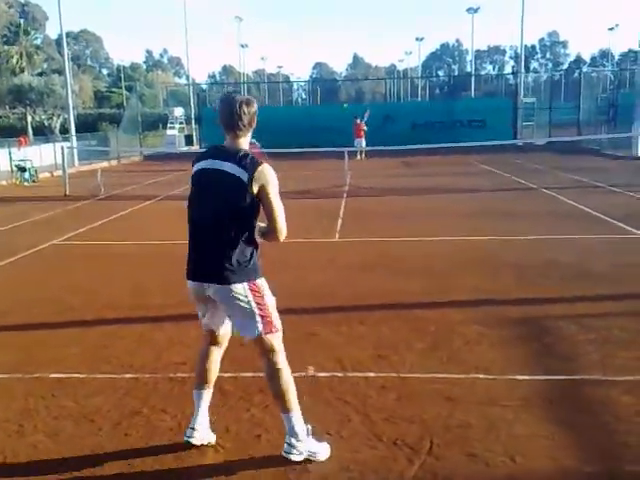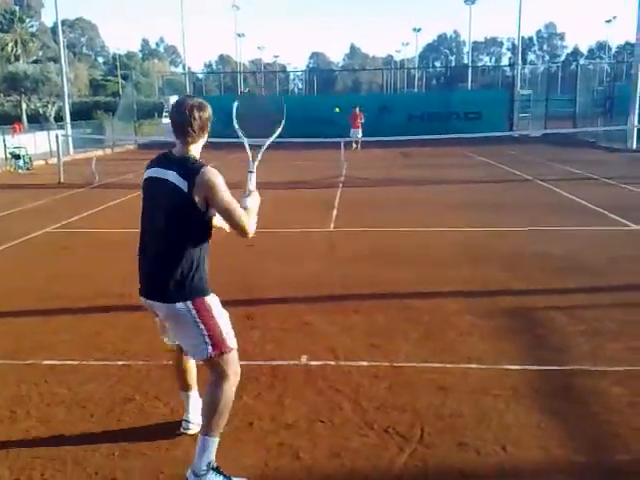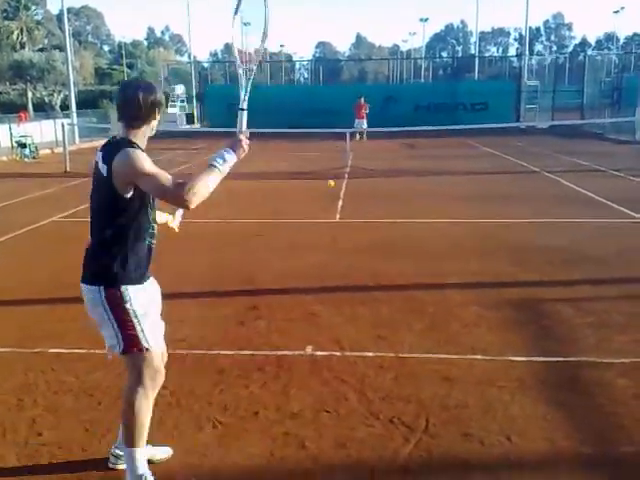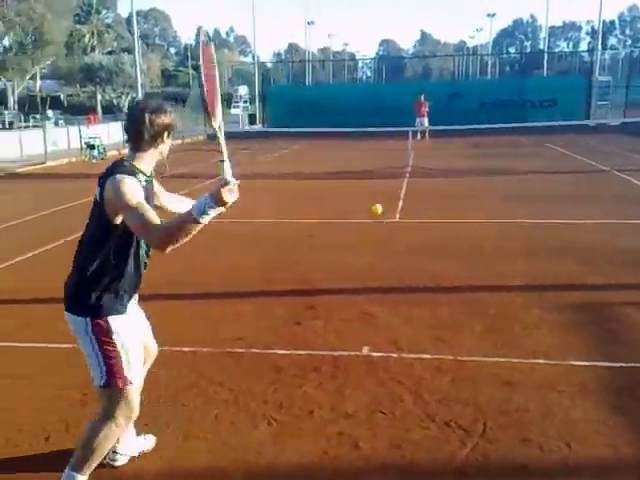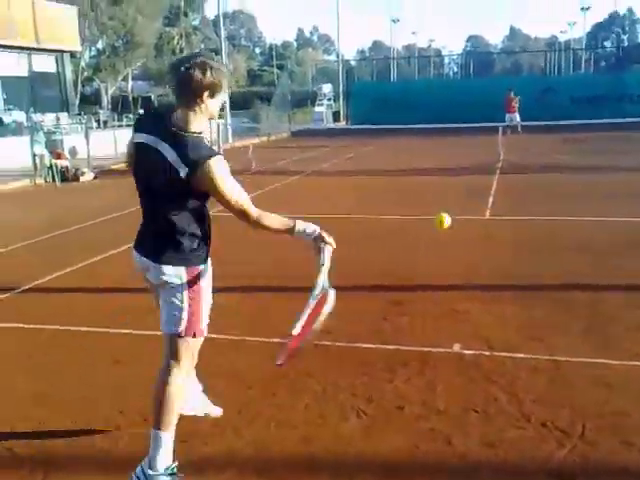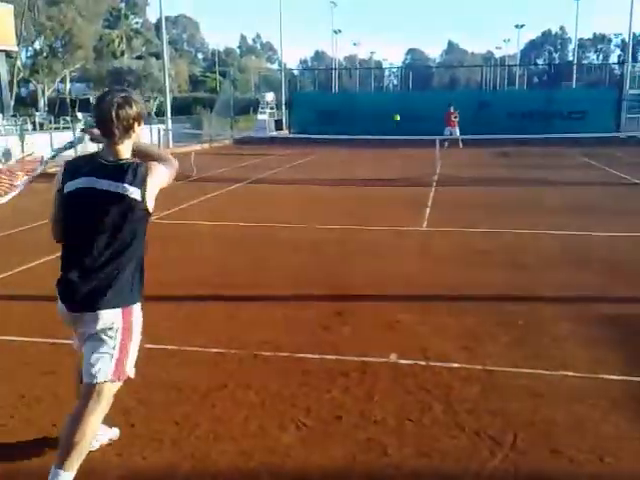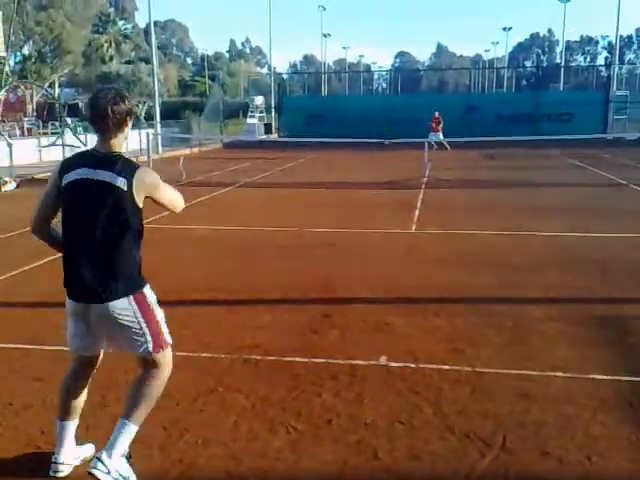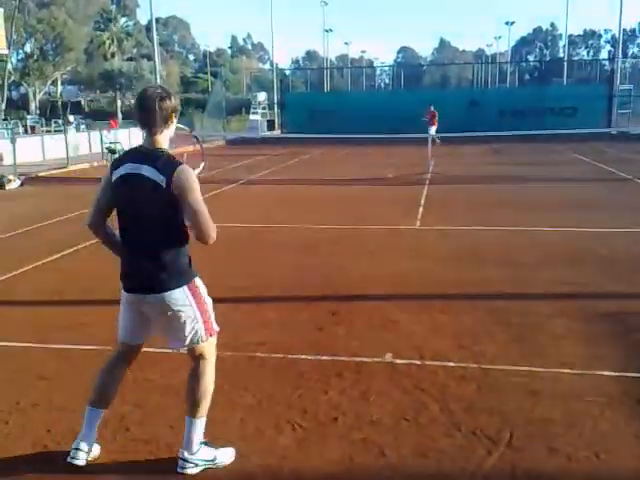
dt=0.3s
person 1, frame 1
left shoulder: (199, 162)
right shoulder: (260, 171)
right elbow: (279, 234)
left hip: (200, 275)
right hip: (238, 277)
left knee: (214, 340)
right knee: (274, 353)
left ankle: (198, 426)
right ankle: (297, 439)
person 1, frame 2
left shoulder: (156, 167)
right shoulder: (204, 175)
right elbow: (246, 229)
left wrist: (211, 218)
right wrist: (252, 204)
left hip: (155, 286)
right hip: (183, 293)
left knee: (190, 346)
right knee: (226, 370)
left ankle: (191, 415)
person 1, frame 3
left shoulder: (116, 151)
right shoulder: (129, 158)
right elbow: (185, 197)
left wrist: (158, 216)
right wrist: (228, 155)
left hip: (131, 278)
right hip: (113, 285)
left knee: (153, 361)
right knee: (148, 374)
person 1, frame 4
left shoulder: (140, 177)
right shoulder: (122, 184)
left elbow: (175, 208)
right elbow: (158, 238)
left wrist: (209, 198)
right wrist: (211, 205)
left hip: (114, 298)
right hip: (96, 309)
left knee: (146, 355)
right knee: (124, 403)
left ankle: (120, 444)
person 1, frame 5
left shoulder: (146, 125)
right shoulder: (205, 161)
left elbow: (135, 165)
right elbow: (252, 215)
right wrist: (303, 229)
left hip: (150, 252)
right hip: (180, 263)
left knee: (191, 331)
right knee: (180, 356)
left ankle: (190, 394)
person 1, frame 6
left shoulder: (71, 171)
right shoulder: (146, 178)
left elbow: (60, 232)
right elbow: (169, 161)
right wrist: (128, 144)
left hip: (71, 296)
right hip: (113, 303)
left knee: (94, 359)
right knee: (100, 392)
left ankle: (90, 432)
person 1, frame 7
left shoulder: (68, 168)
right shoulder: (136, 175)
left elbow: (39, 227)
right elbow: (178, 204)
left hip: (79, 291)
right hip: (122, 292)
left knee: (83, 365)
right knee: (160, 365)
person 1, frame 8
left shoulder: (120, 166)
right shoulder: (178, 172)
left elbow: (96, 223)
right elbow: (205, 235)
right wrist: (207, 226)
left hip: (134, 283)
right hip: (174, 283)
left knee: (125, 354)
right knee: (204, 355)
left ankle: (83, 444)
right ankle: (192, 451)
